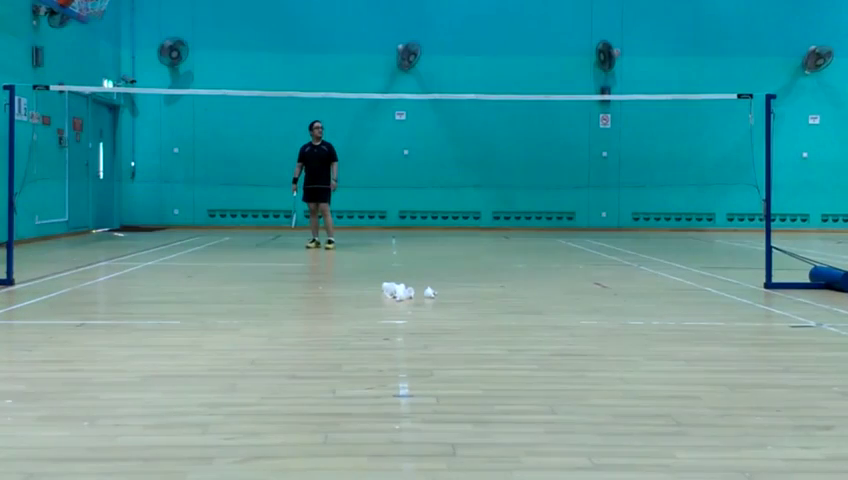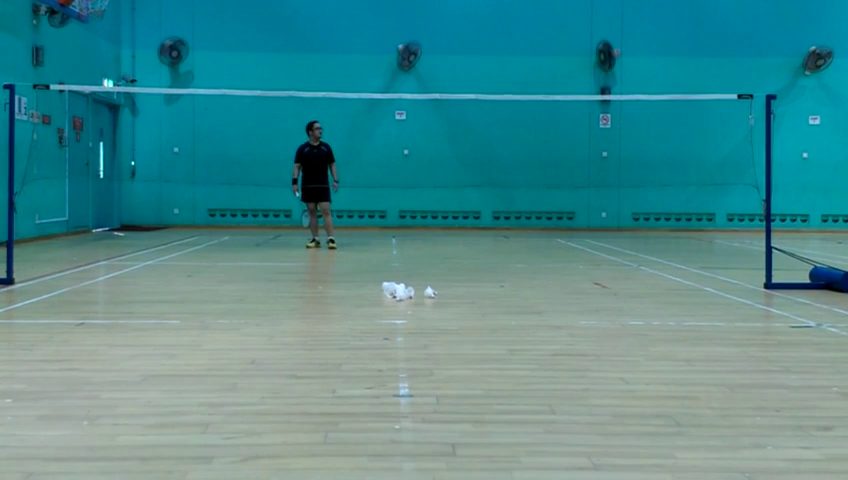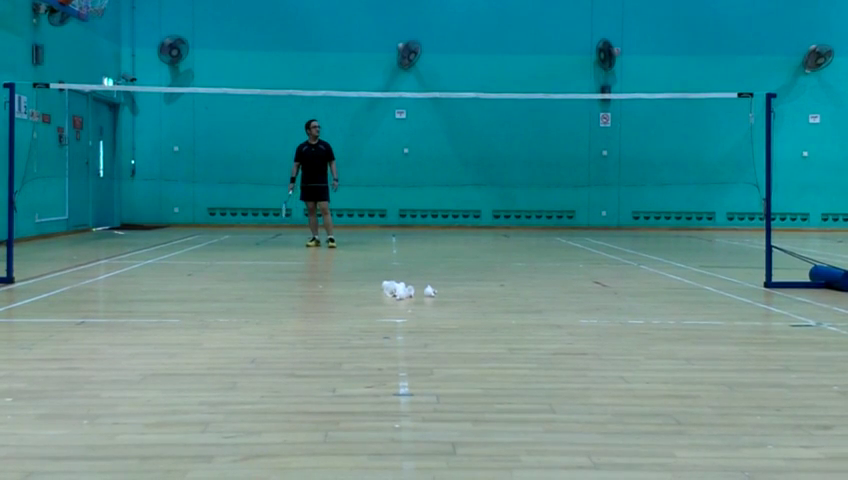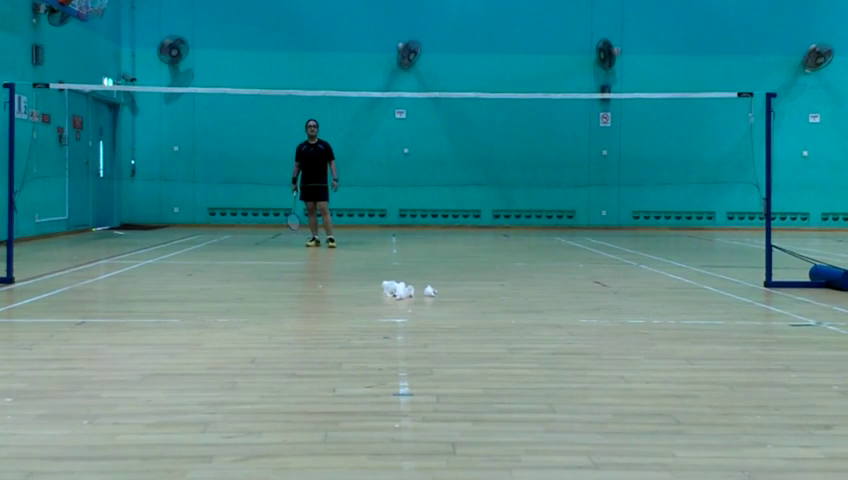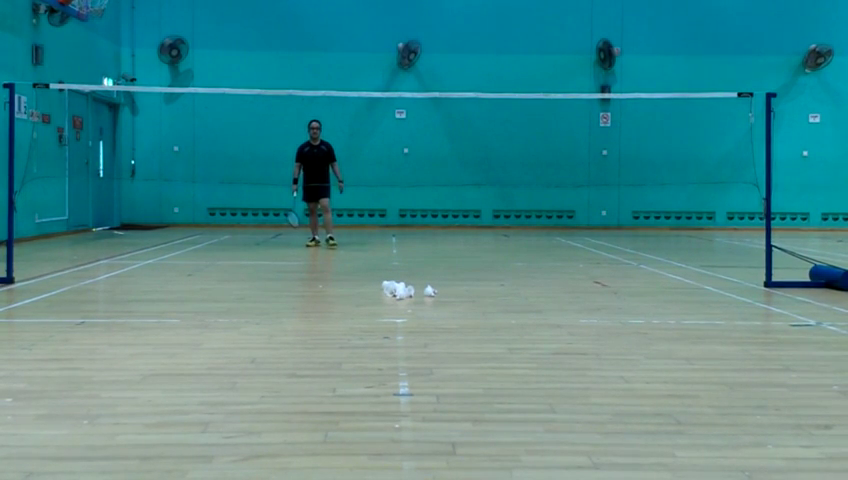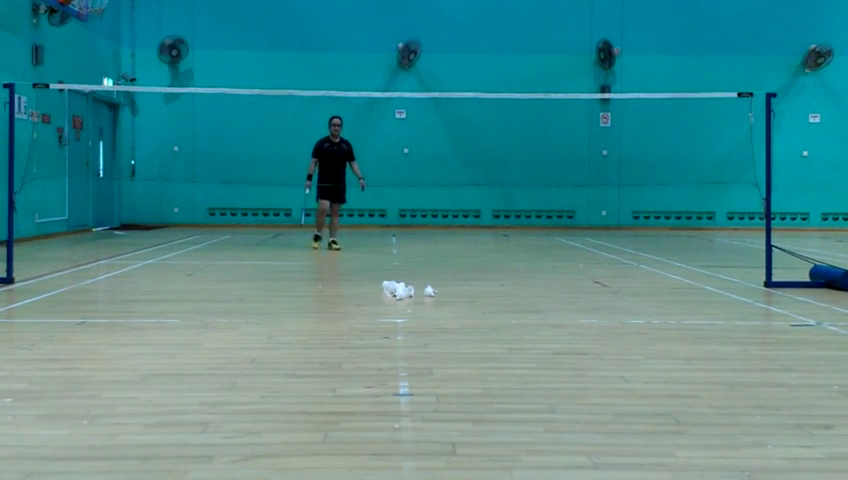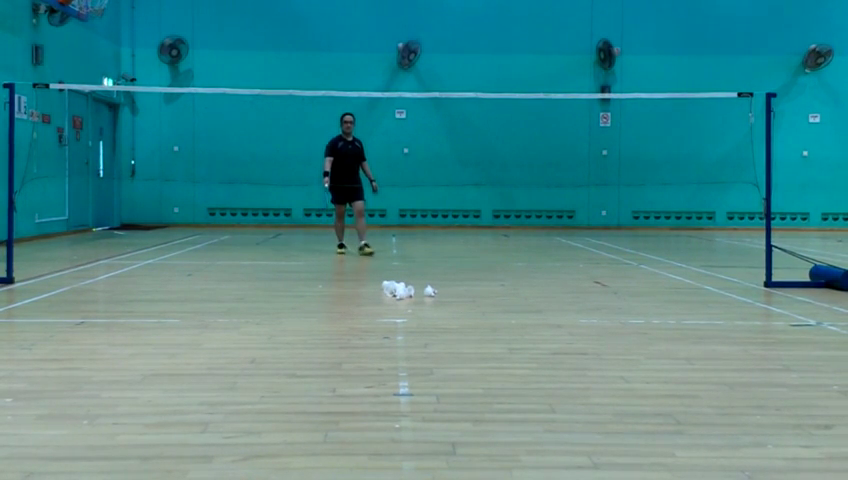
dt=0.7s
person 1, frame 1
left shoulder: (328, 147)
right shoulder: (304, 148)
left elbow: (334, 164)
right elbow: (299, 166)
left wrist: (334, 179)
right wrist: (294, 181)
left hip: (324, 186)
right hip: (309, 186)
left knee: (325, 211)
right knee: (313, 212)
left ankle: (331, 239)
right ankle: (315, 239)
person 1, frame 2
left shoulder: (326, 147)
right shoulder: (302, 149)
left elbow: (332, 164)
right elbow: (297, 166)
left wrist: (335, 180)
right wrist: (294, 182)
left hip: (323, 185)
right hip: (308, 186)
left knee: (326, 211)
right knee: (311, 212)
left ankle: (331, 239)
right ankle: (315, 239)
person 1, frame 3
left shoulder: (325, 146)
right shoulder: (301, 147)
left elbow: (332, 163)
right elbow: (296, 165)
left wrist: (335, 178)
right wrist: (292, 181)
left hip: (322, 184)
right hip: (307, 185)
left knee: (325, 210)
right knee: (311, 211)
left ankle: (331, 237)
right ankle: (315, 238)
person 1, frame 4
left shoulder: (325, 145)
right shoulder: (301, 147)
left elbow: (331, 162)
right elbow: (297, 165)
left wrist: (335, 179)
right wrist: (294, 181)
left hip: (321, 184)
right hip: (306, 185)
left knee: (324, 210)
right knee: (311, 211)
left ankle: (330, 237)
right ankle: (315, 238)
person 1, frame 5
left shoulder: (327, 146)
right shoulder: (302, 148)
left elbow: (333, 164)
right elbow: (298, 166)
left wrist: (340, 180)
right wrist: (295, 182)
left hip: (324, 184)
right hip: (308, 185)
left knee: (326, 208)
right knee: (312, 211)
left ankle: (330, 236)
right ankle: (315, 238)
person 1, frame 6
left shoulder: (346, 144)
right shoulder: (321, 143)
left elbow: (353, 163)
right elbow: (314, 161)
left wrist: (360, 178)
right wrist: (309, 178)
left hip: (340, 185)
right hip: (324, 184)
left knee: (335, 213)
right knee: (323, 209)
left ankle: (332, 240)
right ankle: (317, 234)
person 1, frame 7
left shoulder: (358, 143)
right shoulder: (334, 143)
left elbow: (363, 163)
right elbow: (328, 160)
left wrist: (372, 180)
right wrist: (326, 175)
left hip: (355, 185)
right hip: (338, 185)
left knee: (360, 212)
right knee: (340, 215)
left ankle: (363, 244)
right ankle: (341, 243)
